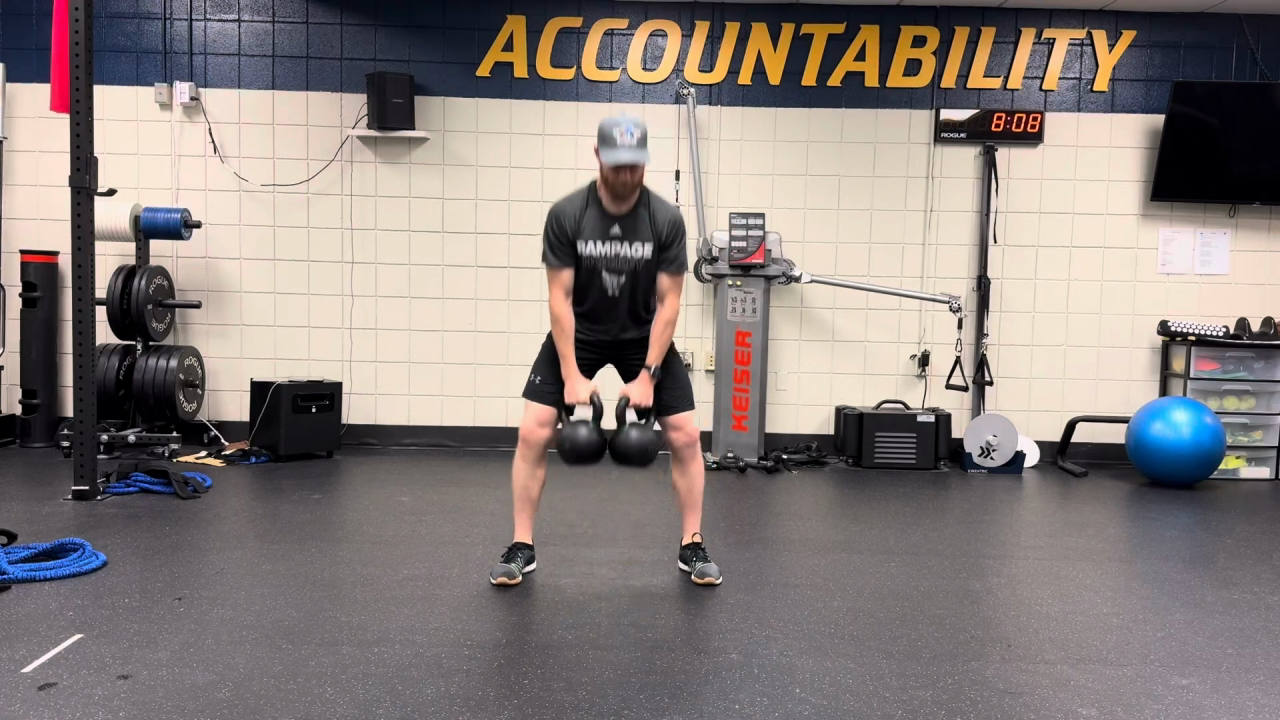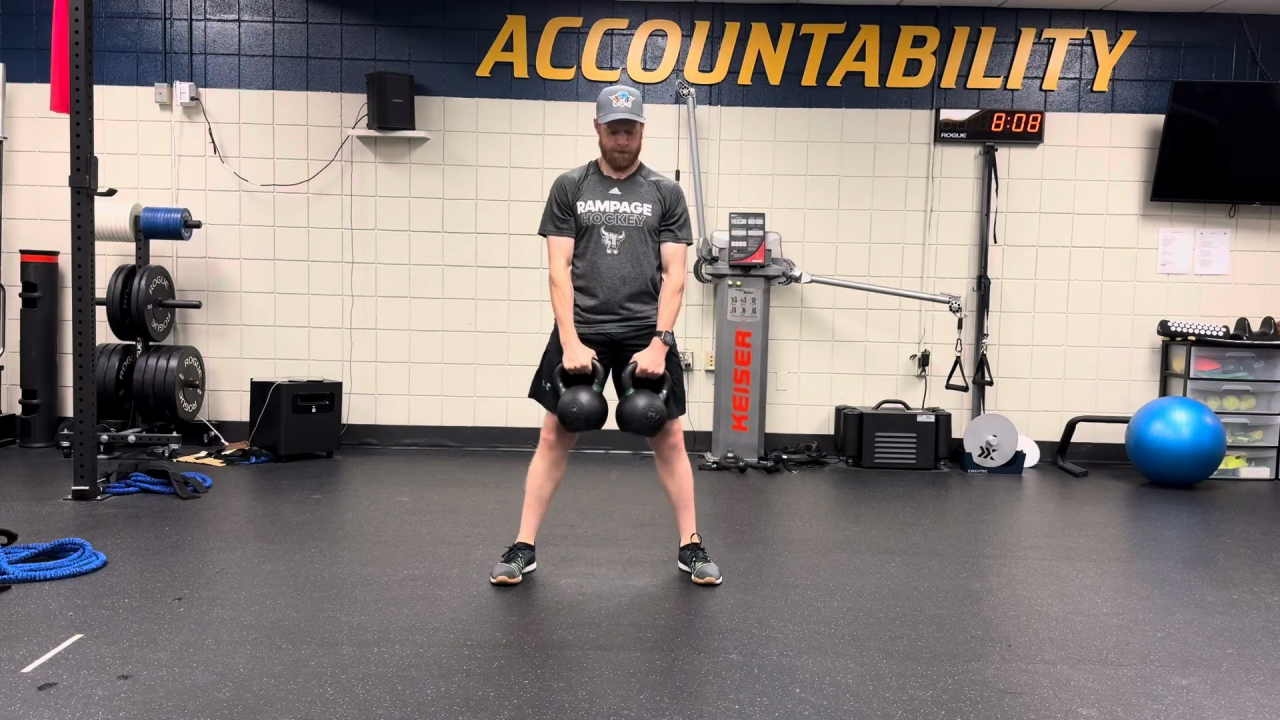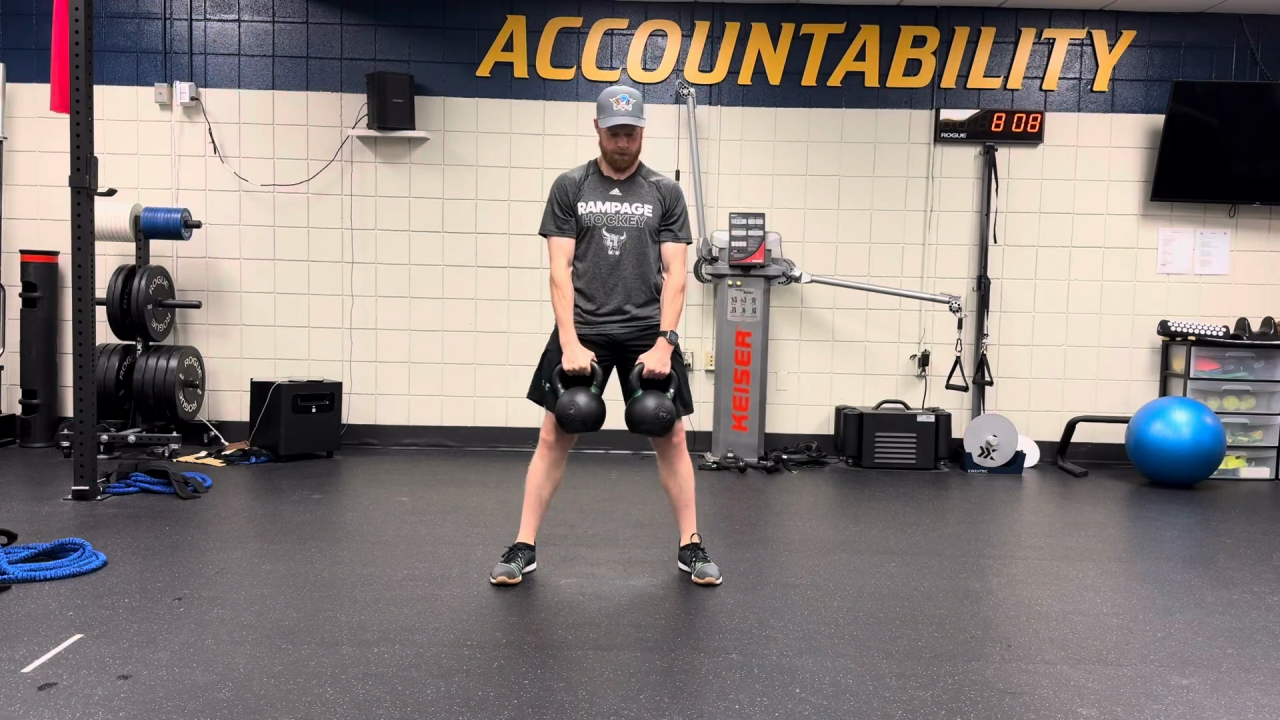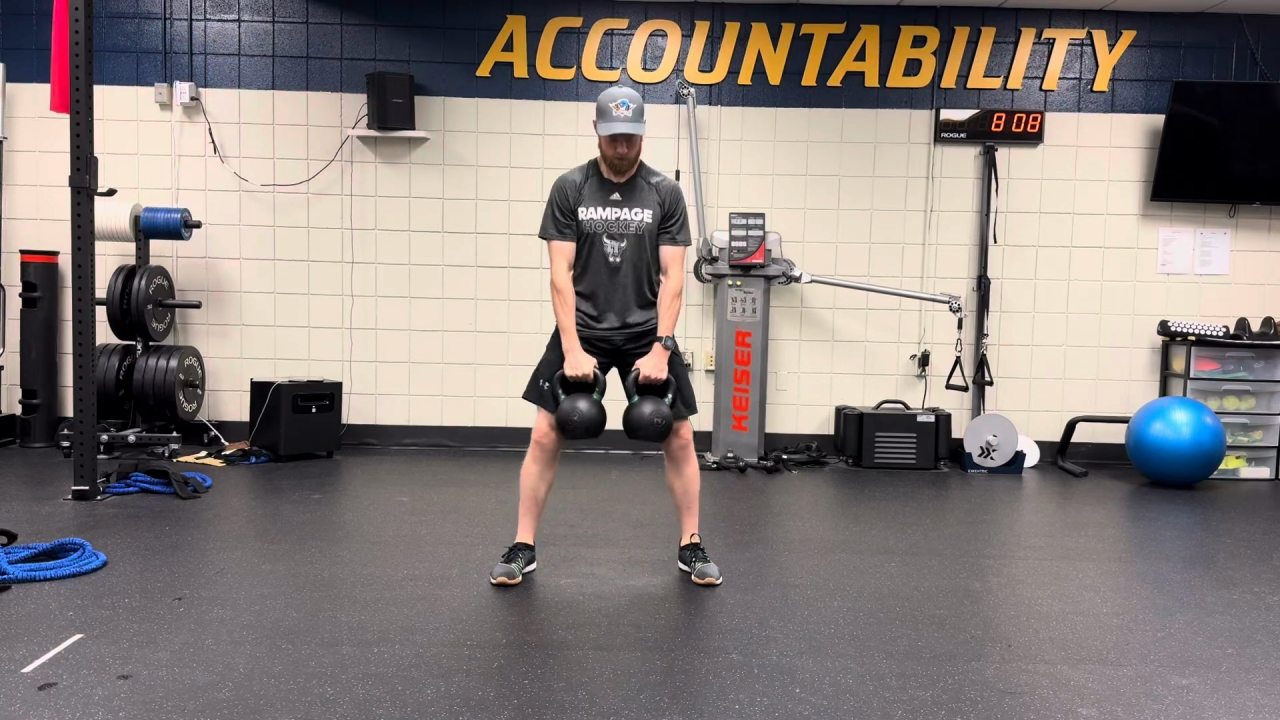
dt=0.3s
person 1, frame 1
left shoulder: (667, 219)
right shoulder: (566, 213)
left elbow: (668, 302)
right elbow: (560, 297)
left wrist: (647, 376)
right wrist: (571, 377)
left hip: (643, 335)
right hip: (579, 333)
left knee: (685, 437)
right knee: (534, 434)
left ankle: (691, 546)
right ankle: (522, 547)
person 1, frame 2
left shoulder: (666, 192)
right shoulder: (569, 187)
left elbow: (675, 273)
right elbow: (559, 269)
left wrist: (660, 341)
right wrist: (569, 340)
left hip: (645, 333)
right hip: (582, 333)
left knee: (668, 439)
right knee: (554, 439)
left ankle: (691, 546)
right ankle: (523, 548)
person 1, frame 3
left shoulder: (666, 192)
right shoulder: (569, 187)
left elbow: (675, 273)
right elbow: (560, 269)
left wrist: (665, 341)
right wrist: (569, 341)
left hip: (647, 334)
right hip: (583, 332)
left knee: (671, 439)
right knee: (553, 439)
left ankle: (690, 545)
right ankle: (524, 547)
person 1, frame 4
left shoulder: (666, 194)
right shoulder: (569, 188)
left elbow: (672, 277)
right elbow: (562, 273)
left wrist: (660, 348)
right wrist: (572, 349)
left hip: (646, 332)
right hip: (584, 331)
left knee: (678, 438)
right knee: (545, 435)
left ankle: (691, 547)
right ankle: (523, 548)
